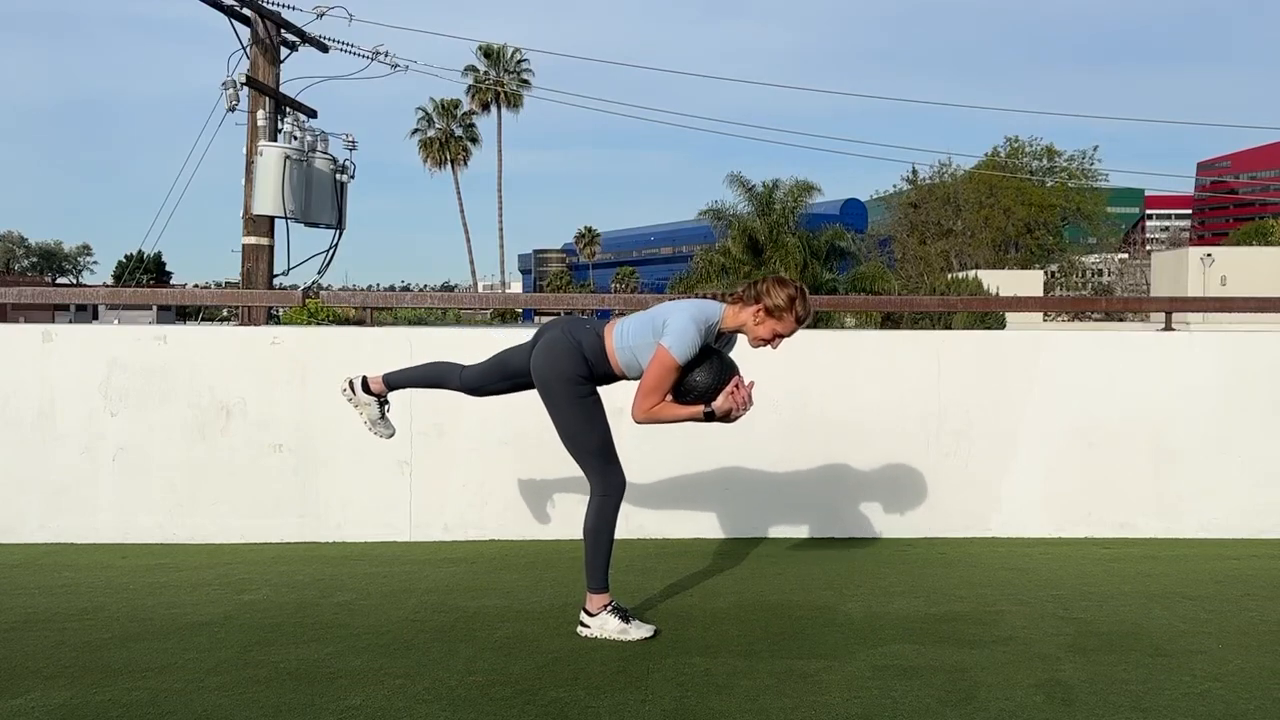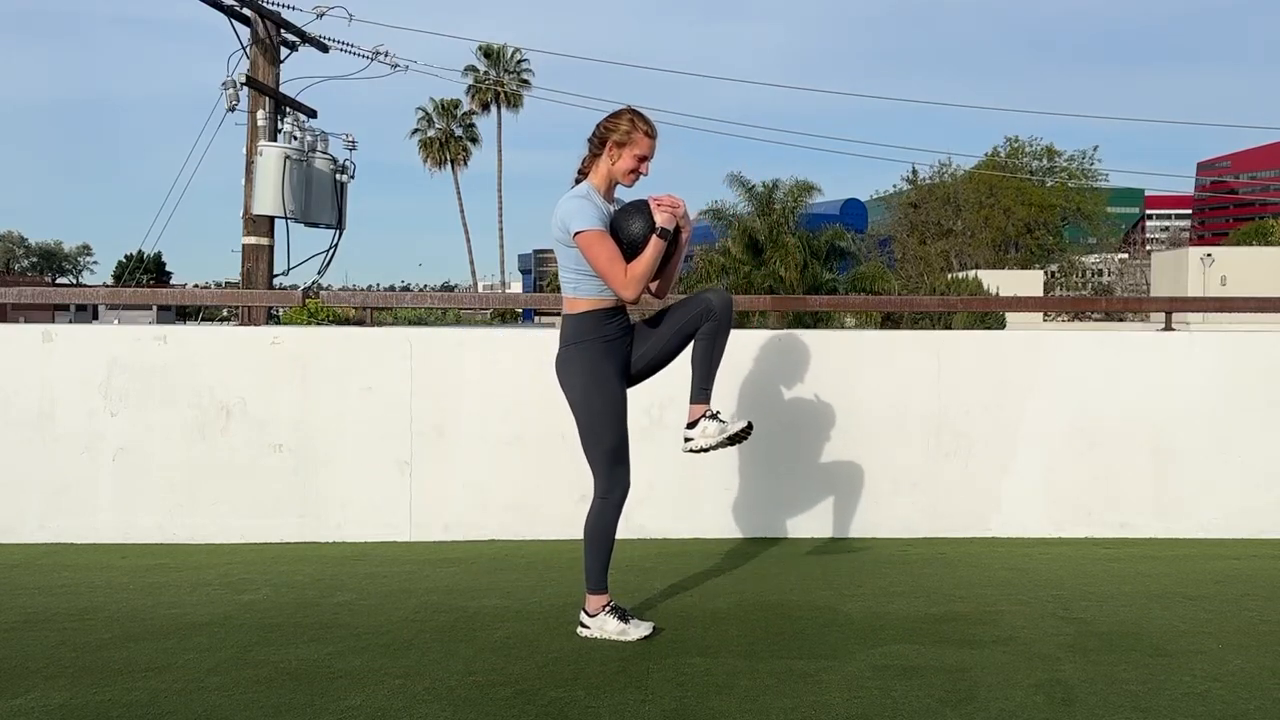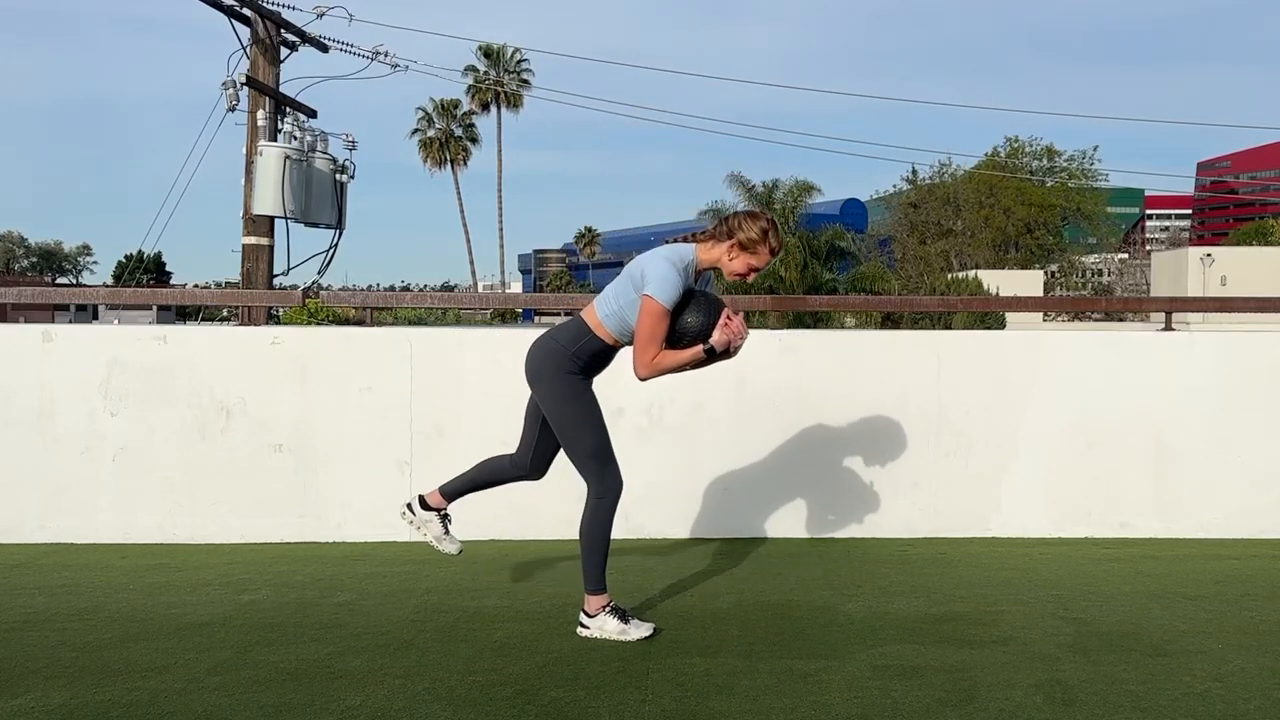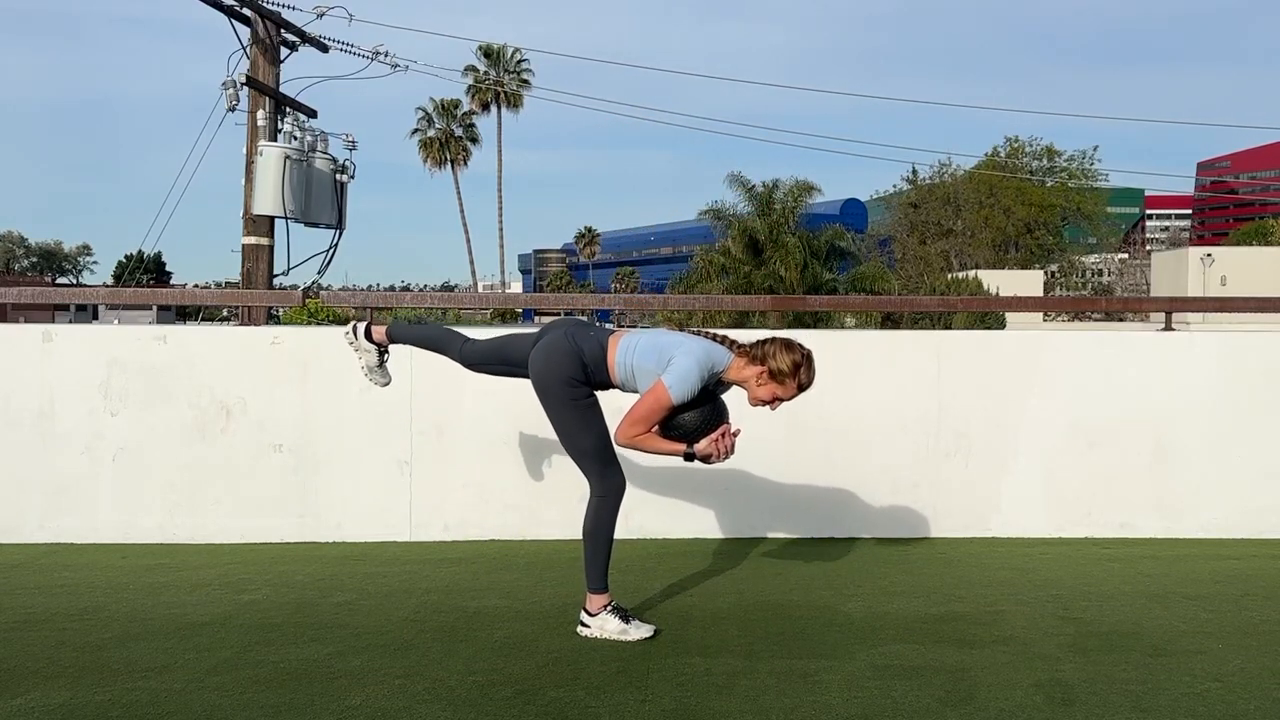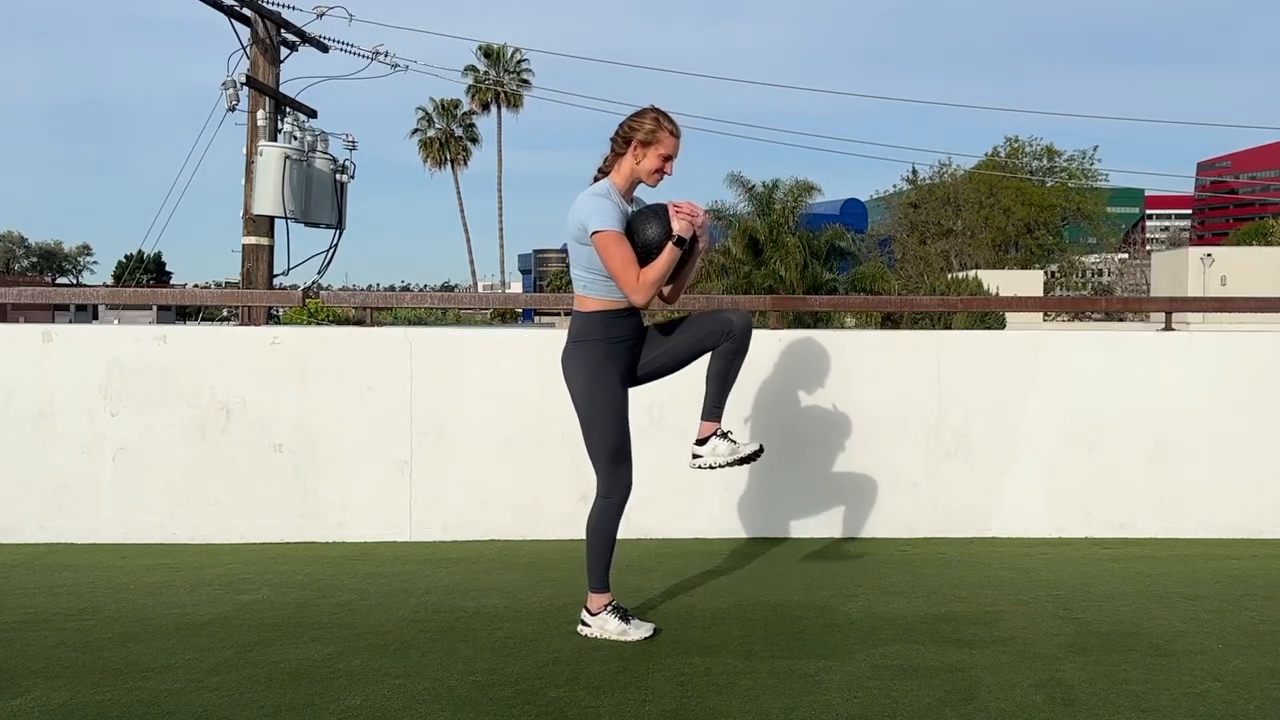
dt=1s
person 1, frame 1
left shoulder: (723, 331)
right shoulder: (692, 326)
right elbow: (644, 410)
left wrist: (723, 406)
right wrist: (710, 410)
left hip: (565, 339)
right hip: (563, 364)
left knee: (472, 380)
right knee: (608, 483)
left ankle: (373, 388)
right ankle: (596, 610)
person 1, frame 2
left shoulder: (616, 206)
right shoulder: (578, 207)
left elbow: (658, 287)
right elbow: (628, 286)
left wrist: (680, 237)
right wrist: (661, 230)
left hip: (624, 343)
right hip: (588, 352)
left knee: (715, 303)
right knee: (613, 482)
left ankle: (698, 420)
right ankle: (595, 611)
person 1, frame 3
left shoulder: (701, 274)
right shoulder: (668, 270)
left elbow: (668, 356)
right elbow: (646, 366)
left wrist: (723, 347)
right wrist: (711, 347)
left hip: (568, 361)
right hip: (561, 366)
left knee: (529, 464)
right knee: (606, 484)
left ankle: (431, 504)
right ankle: (595, 612)
person 1, frame 4
left shoulder: (722, 362)
right shoulder: (695, 370)
left elbow: (668, 419)
right elbow: (627, 434)
left wrist: (707, 443)
right wrist: (694, 451)
left hip: (569, 339)
right hip: (562, 367)
left knee: (470, 353)
right knee: (608, 485)
left ankle: (375, 335)
right ankle: (596, 610)
person 1, frame 5
left shoulder: (634, 204)
right shoulder: (596, 204)
left elbow: (669, 292)
right elbow: (640, 292)
left wrist: (694, 243)
right wrist: (680, 238)
left hip: (634, 343)
right hip: (594, 352)
left knee: (734, 325)
right knee: (615, 482)
left ankle: (708, 436)
right ankle: (596, 611)
